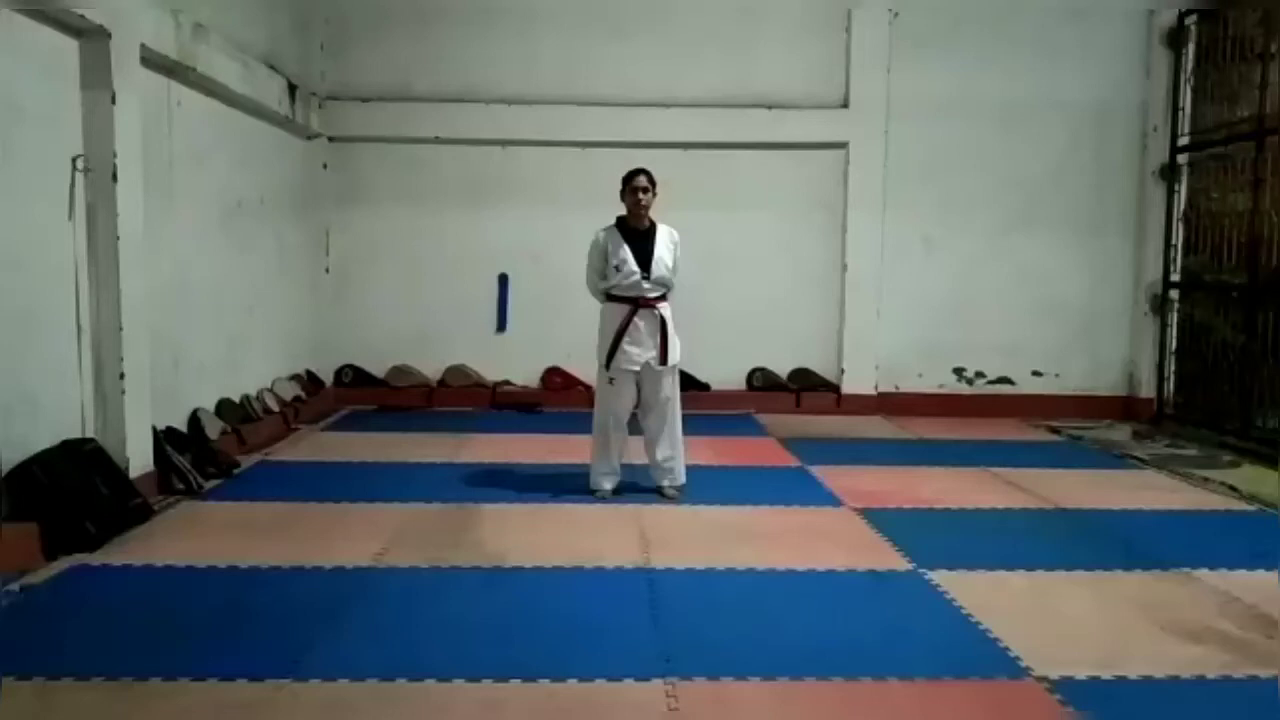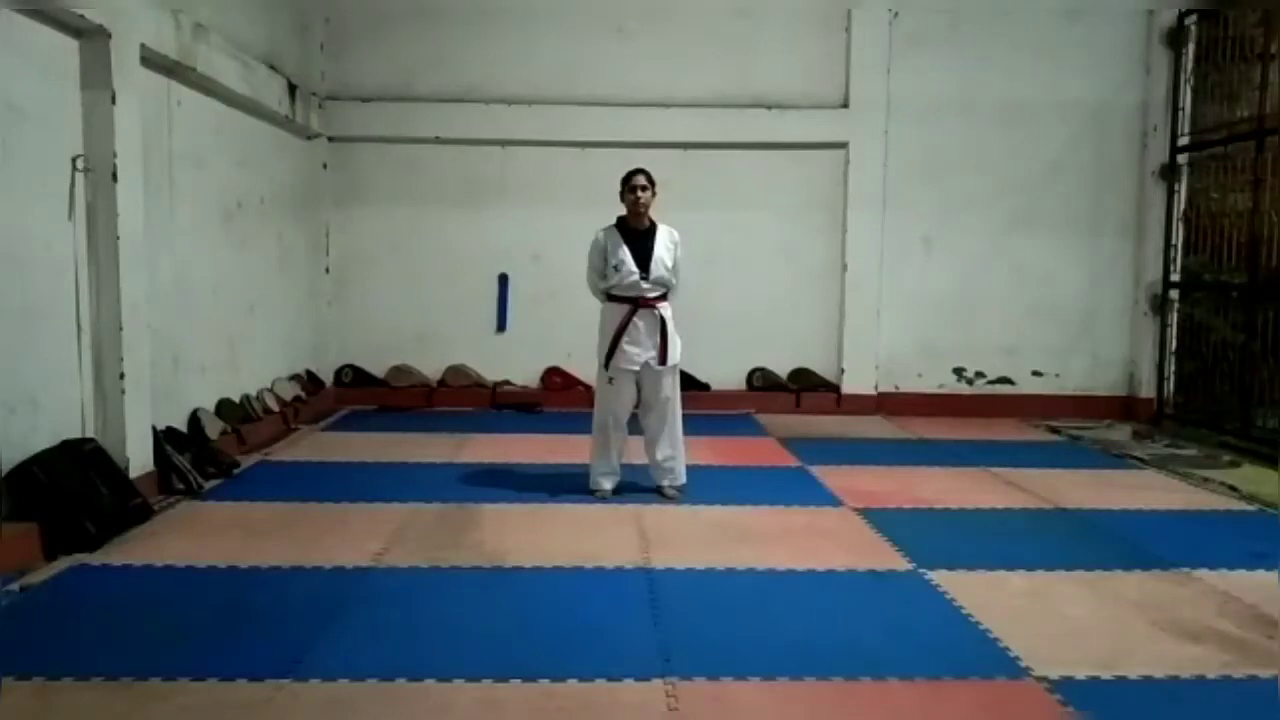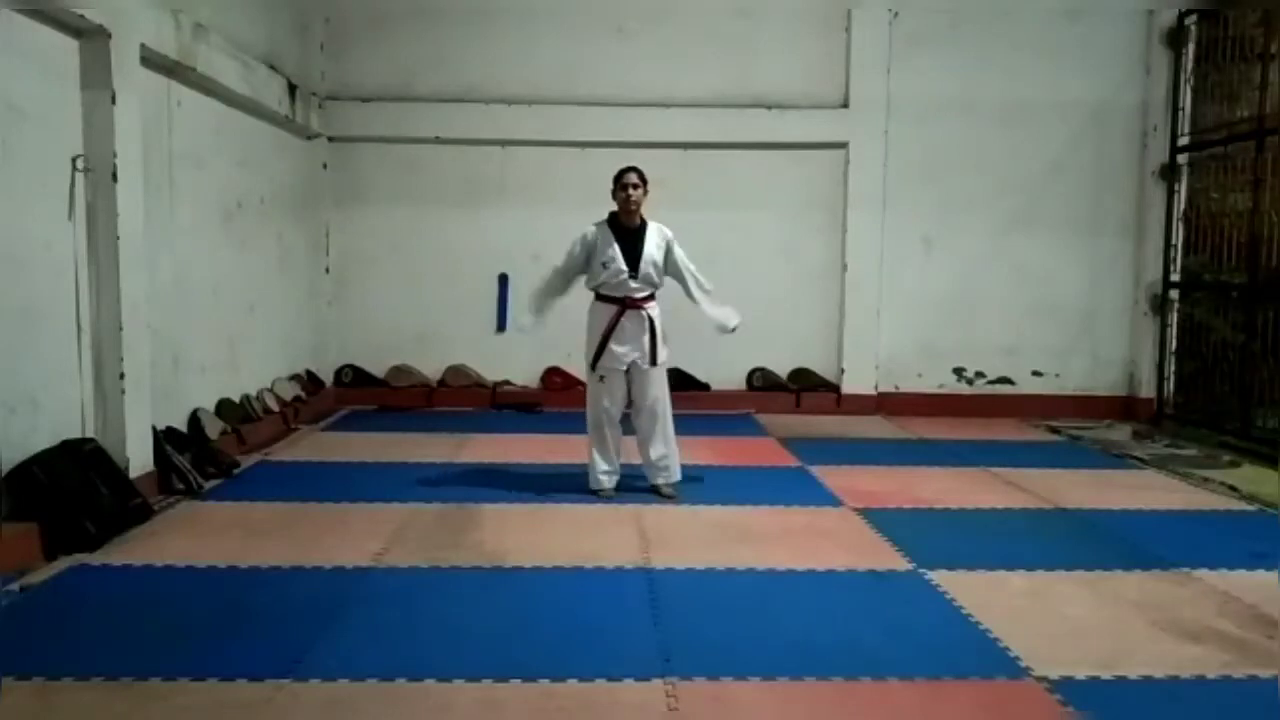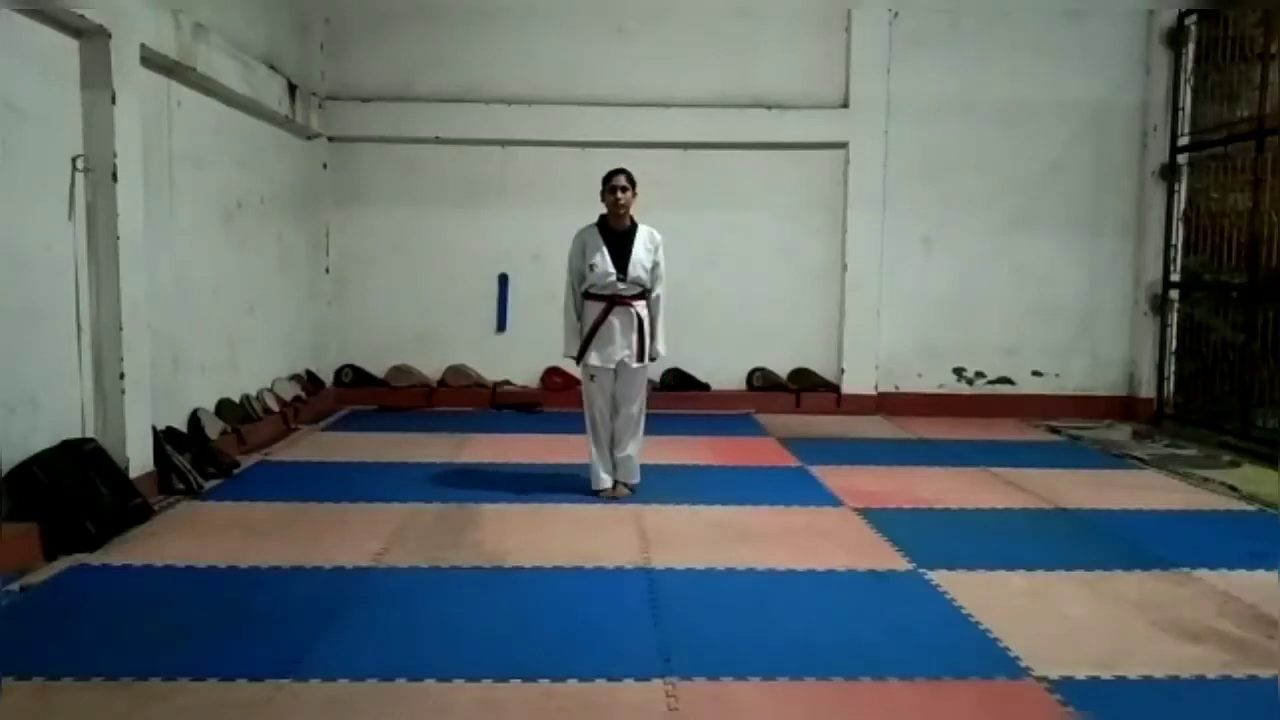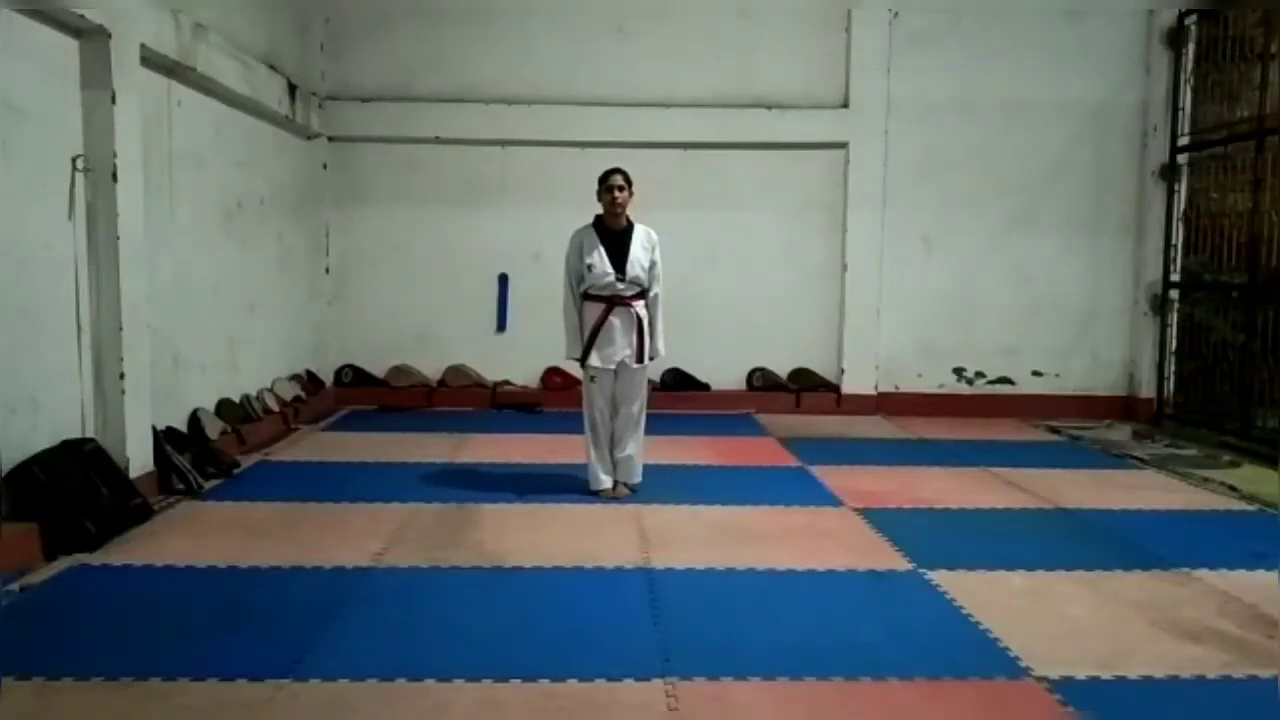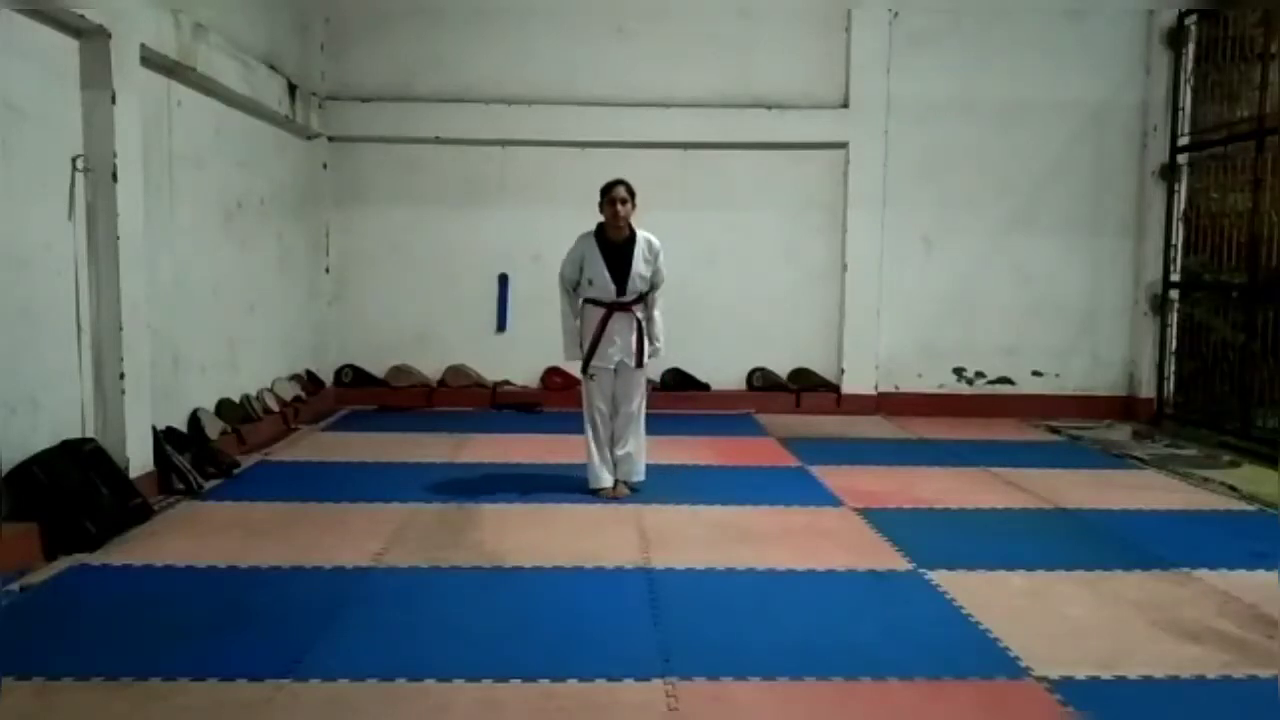
dt=0.5s
person 1, frame 1
left shoulder: (670, 238)
right shoulder: (605, 238)
right elbow: (595, 283)
left wrist: (650, 306)
right wrist: (625, 306)
left hip: (658, 327)
right hip: (619, 326)
left knee: (662, 407)
right knee: (612, 408)
left ankle: (668, 477)
right ankle: (605, 478)
person 1, frame 2
left shoulder: (670, 238)
right shoulder: (605, 238)
right elbow: (596, 283)
left wrist: (651, 308)
right wrist: (626, 307)
left hip: (658, 327)
right hip: (619, 326)
left knee: (663, 407)
right knee: (612, 408)
left ankle: (668, 476)
right ankle: (604, 478)
person 1, frame 3
left shoulder: (661, 236)
right shoulder: (594, 235)
left elbow: (689, 277)
right elbow: (563, 273)
left wrist: (722, 314)
right wrist: (533, 309)
left hip: (646, 325)
right hip: (608, 324)
left knee: (654, 406)
right knee: (604, 407)
left ankle: (663, 475)
right ankle: (605, 477)
person 1, frame 4
left shoulder: (651, 239)
right shoulder: (585, 238)
left elbow: (657, 292)
right elbow: (573, 292)
left wrist: (656, 342)
right wrist: (573, 342)
left hip: (634, 327)
right hip: (598, 327)
left knee: (630, 408)
right knee: (599, 408)
left ankle: (624, 475)
right ankle: (603, 477)
person 1, frame 5
left shoulder: (647, 238)
right shoulder: (582, 238)
left elbow: (654, 291)
right elbow: (571, 292)
left wrist: (655, 341)
right wrist: (575, 343)
left hip: (634, 327)
right hip: (598, 327)
left knee: (631, 407)
right knee: (598, 408)
left ankle: (625, 475)
right ankle: (603, 478)
person 1, frame 6
left shoulder: (649, 245)
right shoulder: (584, 245)
left elbow: (655, 289)
right elbow: (567, 287)
left wrist: (654, 334)
right wrist: (574, 339)
left hip: (633, 330)
right hip: (597, 331)
left knee: (631, 405)
right knee: (598, 407)
left ankle: (625, 474)
right ankle: (603, 477)
